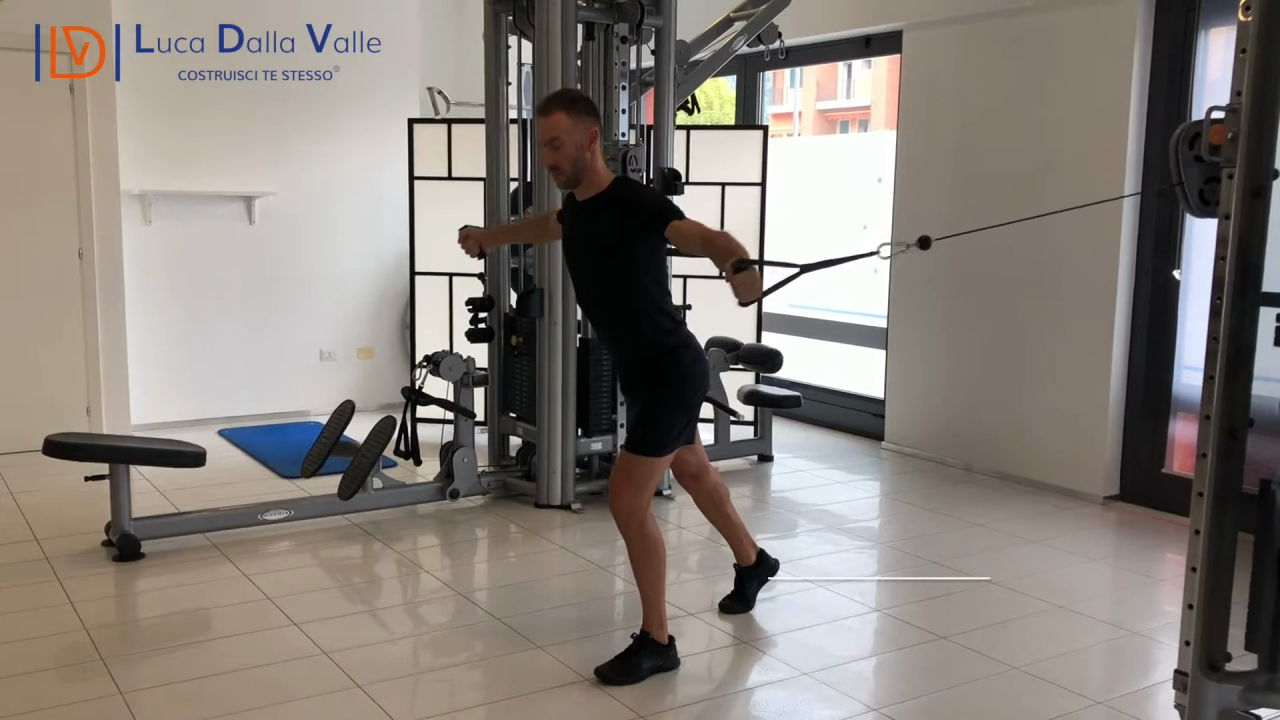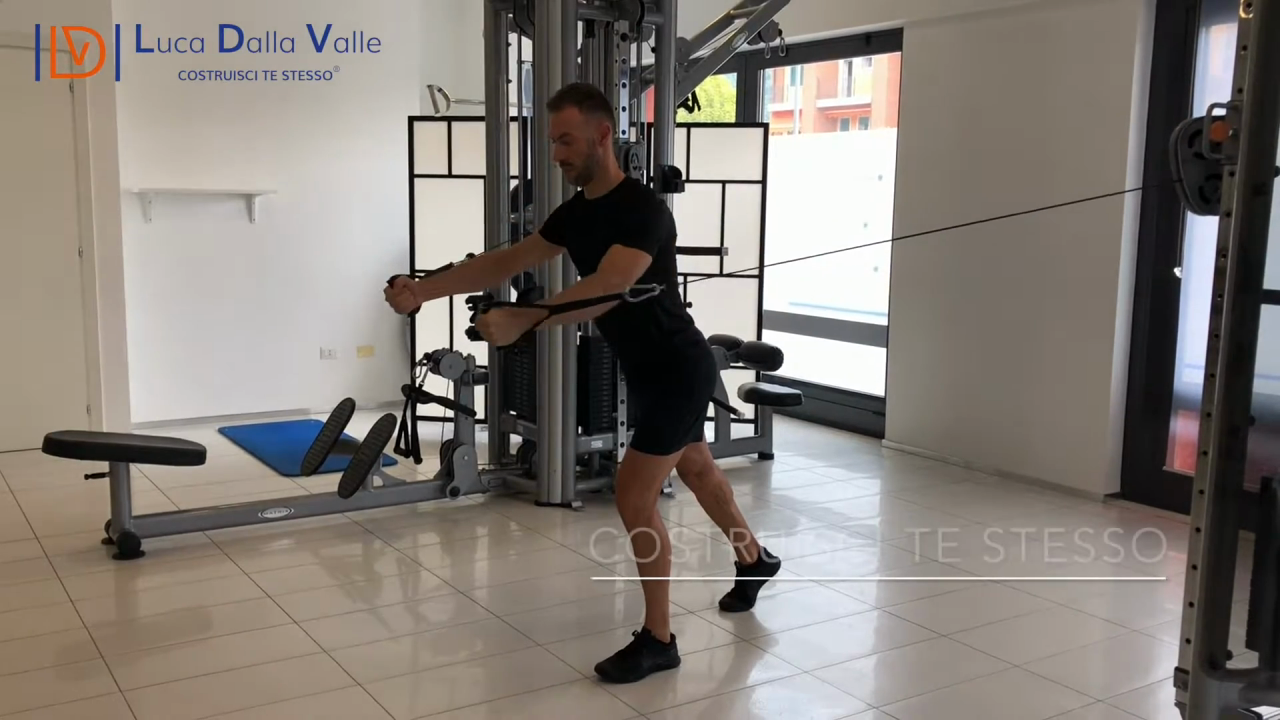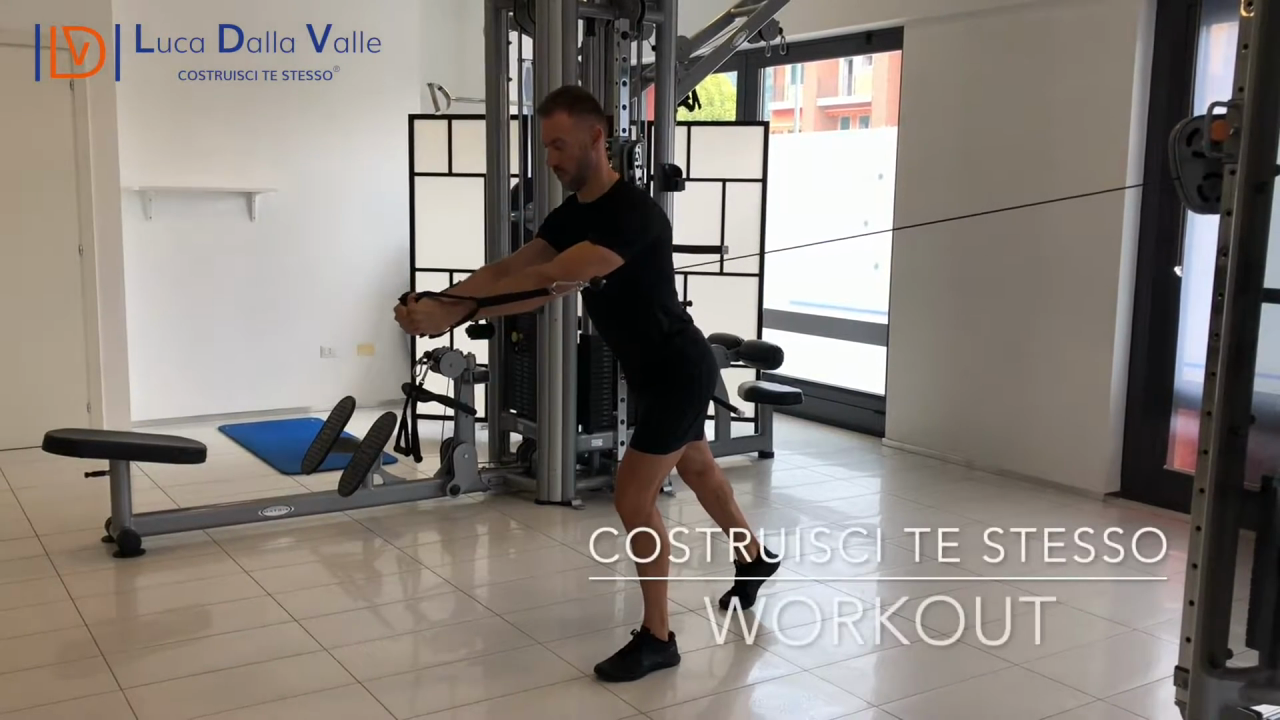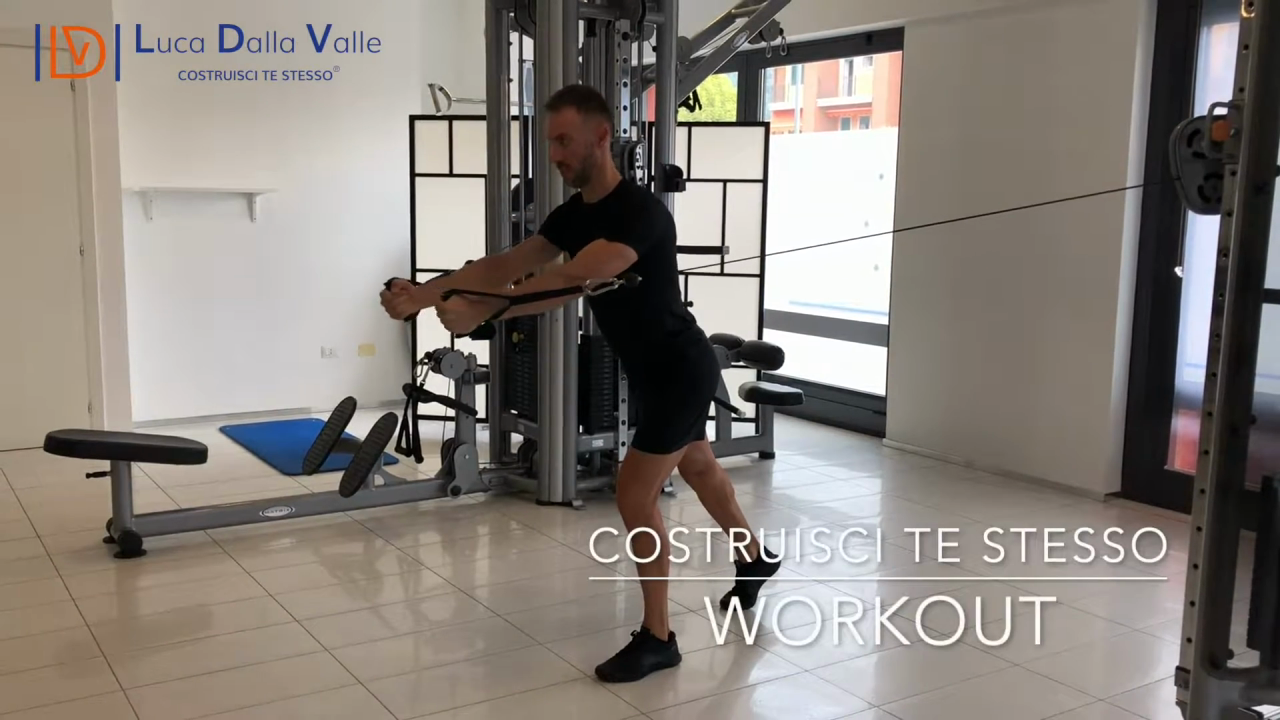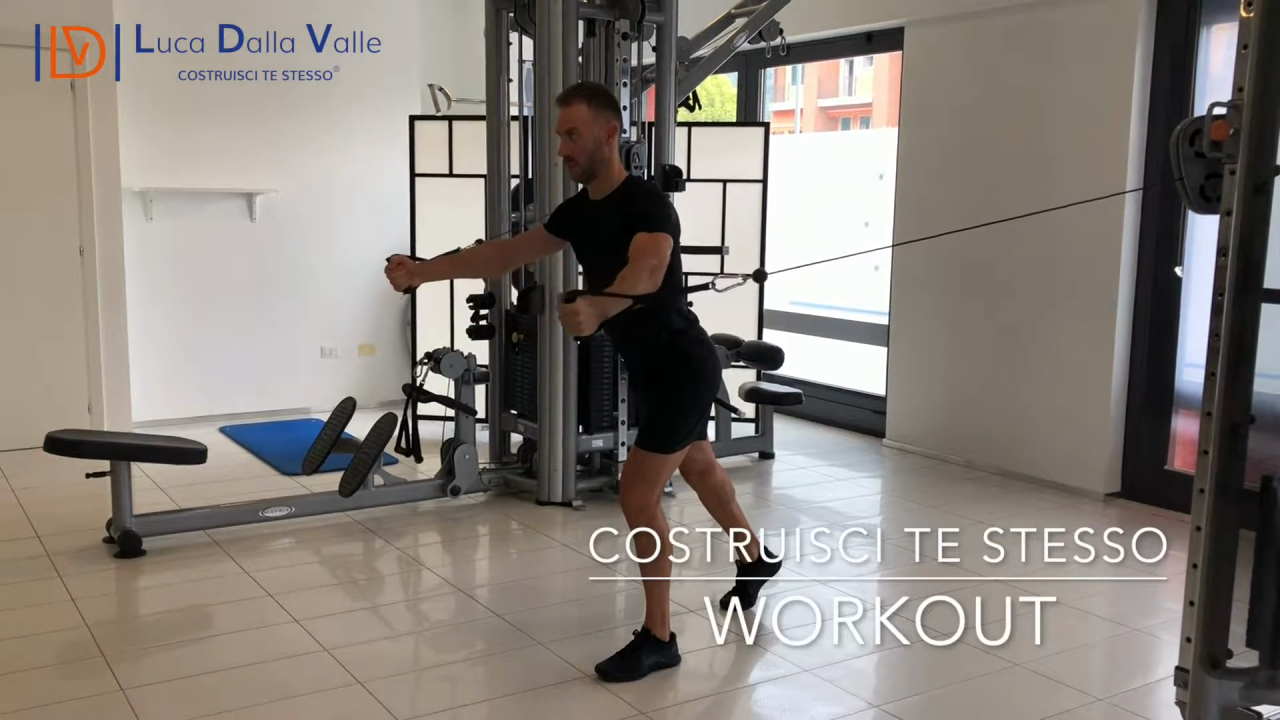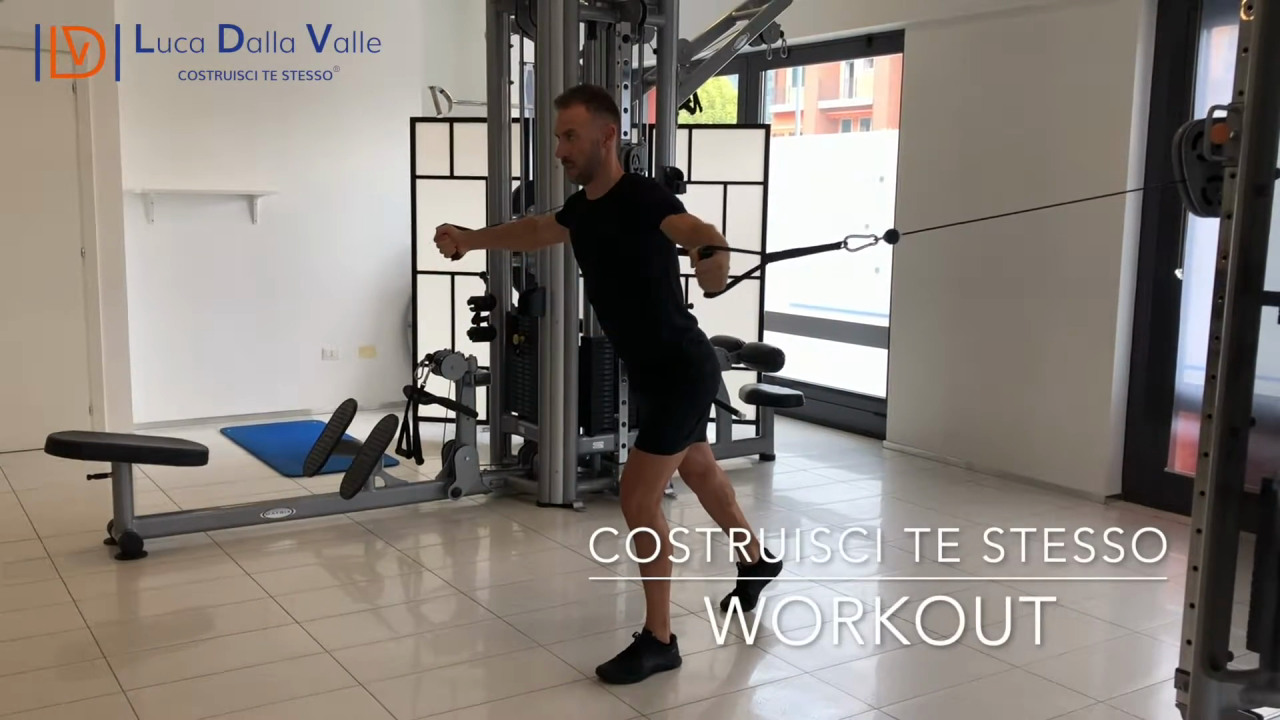
dt=0.7s
person 1, frame 1
left shoulder: (634, 204)
right shoulder: (580, 206)
left elbow: (702, 238)
right elbow: (550, 225)
left wrist: (738, 267)
right wrist: (491, 237)
left hip: (670, 369)
right hip: (643, 369)
left knee: (628, 499)
right knee: (693, 471)
left ankle: (657, 642)
right ankle: (753, 562)
person 1, frame 2
left shoulder: (641, 210)
right shoulder: (577, 212)
left elbow: (607, 289)
right elbow: (509, 260)
left wrist: (522, 320)
right wrist: (424, 289)
left hip: (678, 370)
right hip: (651, 370)
left knee: (634, 498)
right knee: (697, 470)
left ankle: (658, 640)
right ankle: (755, 560)
person 1, frame 3
left shoulder: (633, 213)
right shoulder: (571, 215)
left elbow: (550, 282)
right elbow: (508, 269)
left wrist: (453, 314)
right wrist: (436, 303)
left hip: (678, 369)
right hip: (650, 369)
left knee: (633, 496)
right knee: (697, 469)
left ankle: (656, 637)
right ankle: (753, 558)
person 1, frame 4
left shoulder: (638, 211)
right shoulder: (573, 214)
left elbow: (576, 279)
right elbow: (504, 265)
left wrist: (481, 310)
right wrist: (422, 295)
left hip: (680, 368)
right hip: (649, 370)
left knee: (634, 495)
right knee: (698, 468)
left ankle: (657, 637)
right ankle: (755, 558)
person 1, frame 5
left shoulder: (646, 204)
right shoulder: (579, 210)
left elbow: (647, 271)
right elbow: (508, 253)
left wrist: (596, 308)
right wrist: (424, 270)
left hip: (682, 368)
right hip: (650, 369)
left knee: (638, 496)
right knee: (699, 469)
left ankle: (657, 638)
right ankle: (755, 558)
person 1, frame 6
left shoulder: (641, 199)
right shoulder: (584, 205)
left elbow: (693, 229)
right elbow: (536, 231)
left wrist: (711, 256)
right wrist: (472, 239)
left hip: (681, 369)
right hip: (652, 369)
left knee: (637, 496)
right knee: (699, 471)
left ankle: (658, 639)
right ankle: (756, 561)
